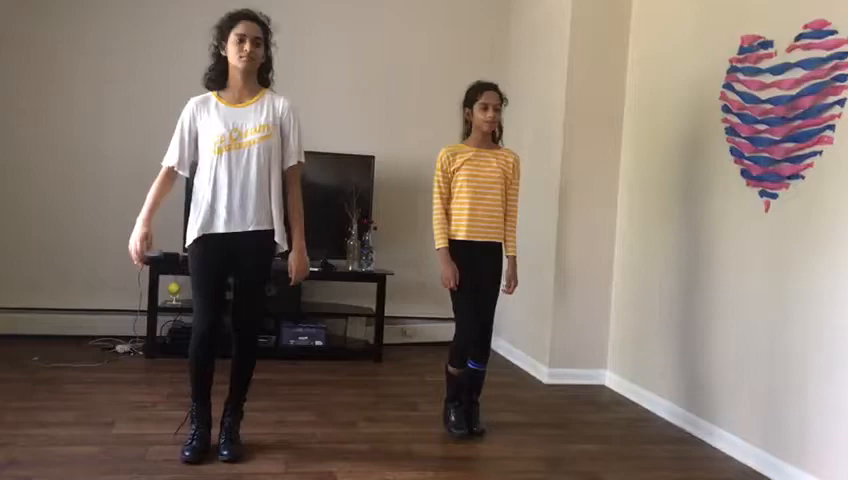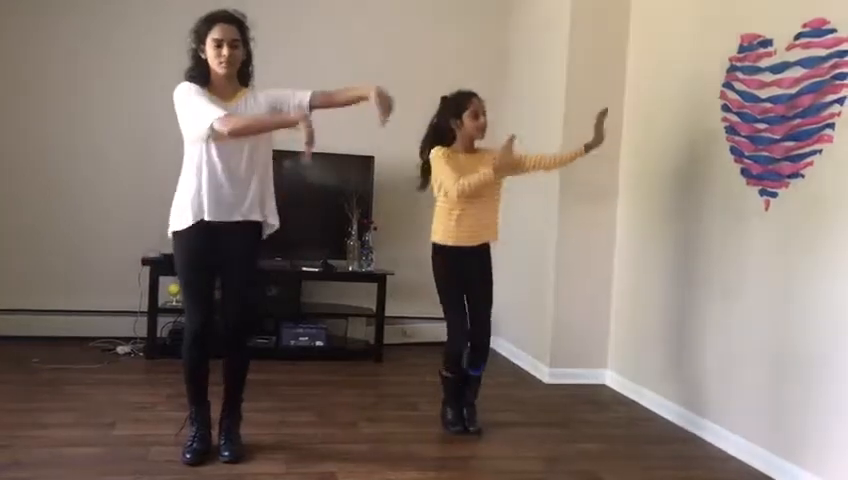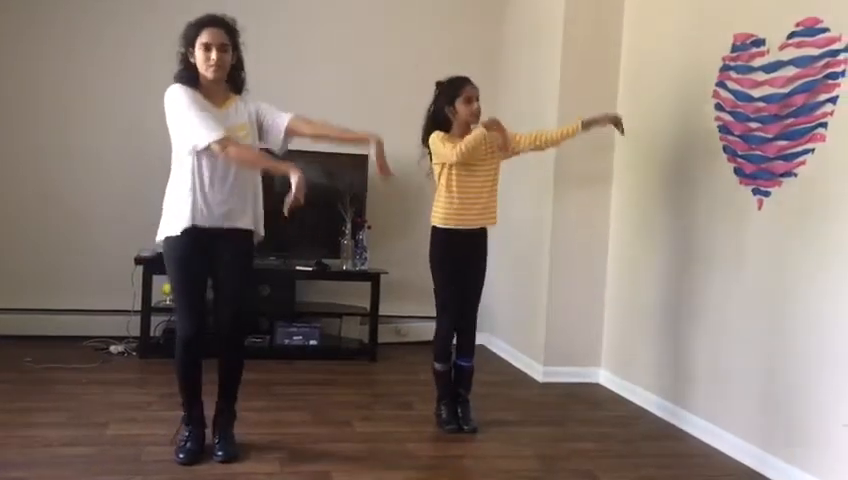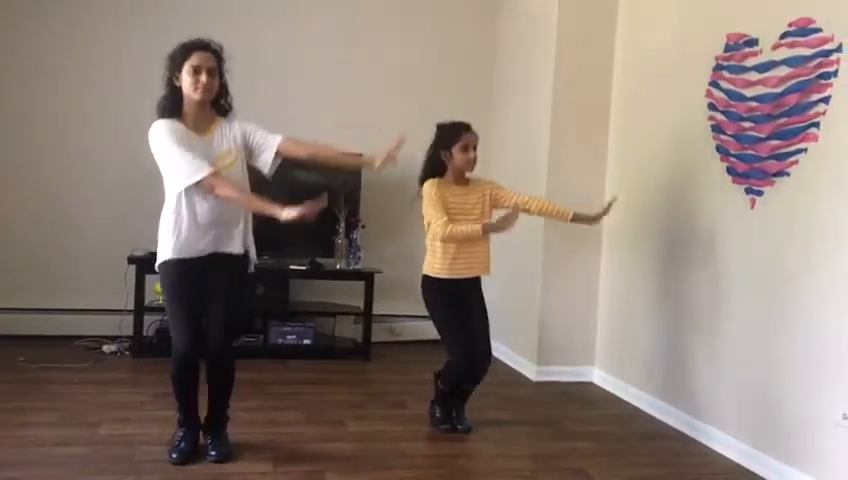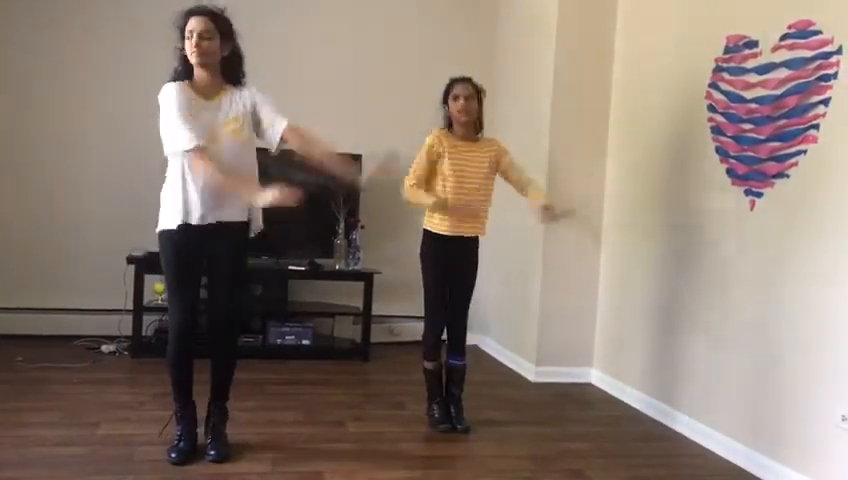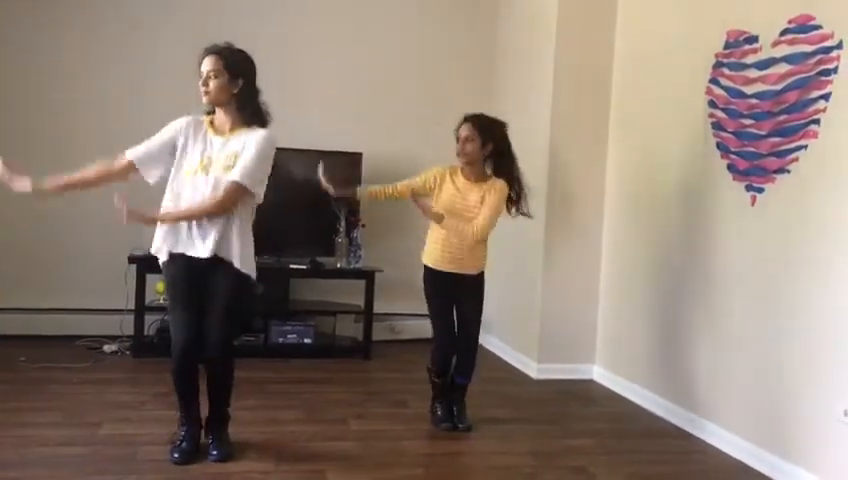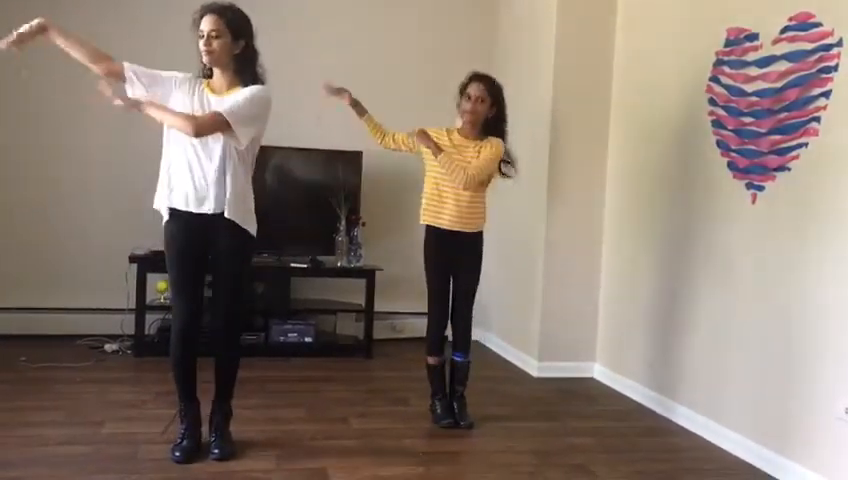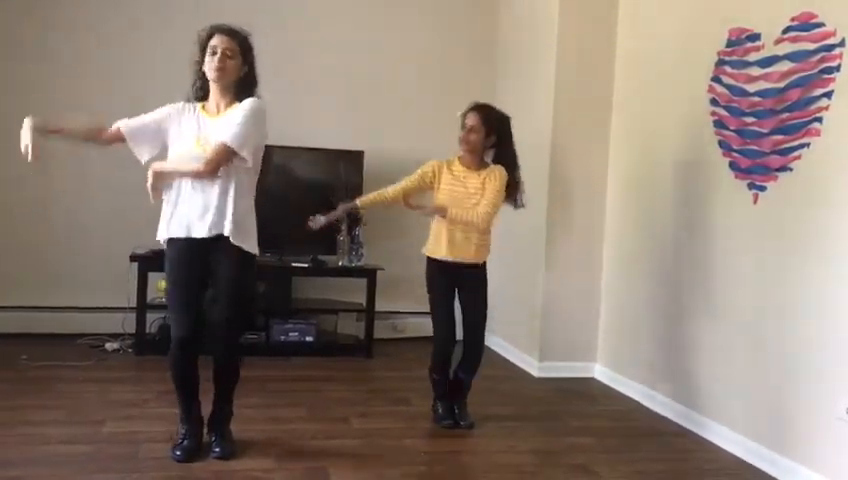
dt=0.7s
person 1, frame 1
left shoulder: (279, 108)
right shoulder: (199, 108)
left elbow: (291, 180)
right elbow: (171, 170)
left wrist: (298, 243)
right wrist: (142, 225)
left hip: (258, 234)
right hip: (209, 232)
left knee: (246, 330)
right knee: (205, 328)
left ankle: (231, 425)
right ankle: (199, 425)
person 1, frame 2
left shoulder: (265, 99)
right shoulder: (188, 93)
left elbow: (326, 98)
right elbow: (228, 126)
left wrist: (369, 91)
right wrist: (296, 120)
left hip: (243, 223)
right hip: (196, 221)
left knee: (238, 325)
right knee: (198, 324)
left ankle: (230, 424)
right ankle: (198, 425)
person 1, frame 3
left shoulder: (251, 108)
right shoulder: (179, 97)
left elbow: (307, 127)
right elbow: (227, 147)
left wrist: (369, 140)
right wrist: (290, 171)
left hip: (235, 230)
right hip: (187, 228)
left knee: (231, 328)
right knee: (190, 328)
left ankle: (224, 424)
right ankle: (193, 425)
person 1, frame 4
left shoulder: (238, 129)
right shoulder: (164, 131)
left elbow: (299, 149)
right elbow: (215, 187)
left wrist: (367, 161)
right wrist: (280, 211)
left hip: (229, 252)
right hip: (181, 253)
left knee: (219, 345)
right knee: (187, 345)
left ankle: (216, 427)
right ankle: (187, 427)
person 1, frame 5
left shoulder: (248, 98)
right shoulder: (174, 95)
left elbow: (296, 137)
right elbow: (198, 160)
left wrist: (346, 169)
right wrist: (258, 193)
left hip: (232, 224)
right hip: (182, 225)
left knee: (224, 326)
right knee: (182, 326)
left ankle: (216, 424)
right ankle: (184, 425)
person 1, frame 6
left shoulder: (259, 139)
right shoulder: (186, 130)
left elbow: (221, 204)
right elbow: (119, 167)
left wrist: (153, 217)
right wrist: (42, 185)
left hip: (229, 259)
right hip: (182, 254)
left knee: (216, 346)
right knee: (185, 343)
left ankle: (217, 427)
right ankle: (188, 427)
person 1, frame 7
left shoulder: (255, 97)
right shoulder: (180, 86)
left elbow: (199, 126)
right elbow: (106, 66)
left wrist: (136, 101)
left hip: (229, 221)
right hip: (182, 216)
left knee: (225, 323)
right knee: (184, 322)
left ankle: (220, 423)
right ankle: (188, 423)
person 1, frame 8
left shoulder: (251, 111)
right shoulder: (178, 114)
left elbow: (210, 164)
right elbow: (107, 134)
left wrist: (158, 167)
right wrist: (43, 126)
left hip: (231, 240)
right hip: (183, 237)
left knee: (225, 337)
right knee: (183, 336)
left ankle: (220, 423)
right ankle: (189, 424)
person 2, frame 1
left shoulder: (509, 160)
right shoulder: (450, 155)
left elbow: (510, 214)
right elbow: (439, 210)
left wrist: (512, 259)
right wrist: (444, 257)
left hip: (492, 252)
right hip: (459, 250)
left knee: (484, 331)
right knee: (467, 328)
left ankle: (472, 405)
right ankle: (453, 404)
person 2, frame 2
left shoulder: (495, 159)
right shoulder: (440, 155)
left elbow: (542, 161)
right elbow: (458, 190)
left wrist: (589, 145)
right wrist: (496, 168)
left hip: (479, 254)
right hip: (448, 253)
left knee: (481, 334)
right knee: (460, 333)
left ankle: (468, 403)
right ankle: (450, 403)
person 2, frame 3
left shoulder: (495, 141)
right shoulder: (439, 140)
left elbow: (541, 139)
right elbow: (458, 154)
left wrist: (590, 123)
right wrist: (485, 127)
left hip: (476, 238)
right hip: (446, 237)
left knee: (468, 321)
right knee: (447, 321)
left ankle: (462, 400)
right ankle: (444, 402)
person 2, frame 4
left shoulder: (485, 189)
right shoulder: (432, 188)
left elbow: (530, 204)
right elbow: (444, 231)
left wrist: (584, 218)
right wrist: (492, 227)
left hip: (470, 284)
right hip: (439, 283)
left knee: (481, 356)
right knee: (461, 354)
left ankle: (457, 404)
right ankle: (439, 403)
person 2, frame 5
left shoulder: (493, 148)
right shoulder: (436, 141)
left elbow: (522, 182)
right elbow: (410, 189)
left wrist: (544, 205)
right wrist: (445, 206)
left hip: (468, 244)
right hip: (437, 241)
left knee: (457, 322)
right knee: (435, 320)
left ankle: (453, 400)
right ankle: (434, 402)
person 2, frame 6
left shoulder: (498, 187)
right shoulder: (441, 176)
left elbow: (477, 232)
right elbow: (393, 190)
left wrist: (436, 215)
right wrist: (345, 192)
left hip: (471, 277)
right hip: (437, 272)
left knee: (468, 346)
right knee: (445, 343)
left ankle: (457, 402)
right ankle: (439, 401)
person 2, frame 7
left shoulder: (494, 147)
right shoulder: (434, 136)
left elbow: (468, 178)
right elbow: (386, 139)
left wrist: (434, 149)
right wrist: (356, 105)
left hip: (470, 239)
right hip: (437, 234)
left knee: (462, 318)
right knee: (438, 315)
left ankle: (458, 397)
right ankle: (438, 397)
person 2, frame 8
left shoulder: (497, 175)
right shoulder: (439, 169)
left elbow: (482, 219)
right elbow: (394, 192)
left wrist: (435, 208)
right wrist: (346, 208)
left hip: (474, 269)
right hip: (439, 264)
left knee: (475, 342)
right knee: (444, 338)
left ankle: (459, 399)
right ankle: (441, 400)
